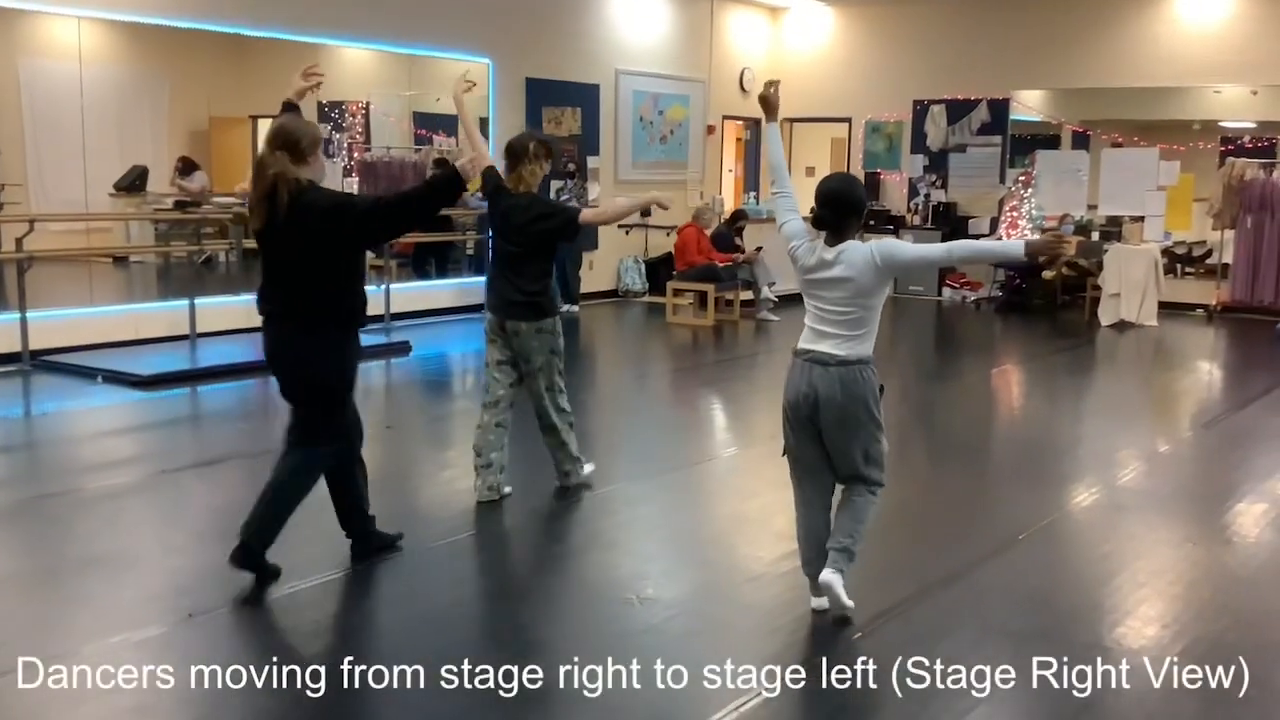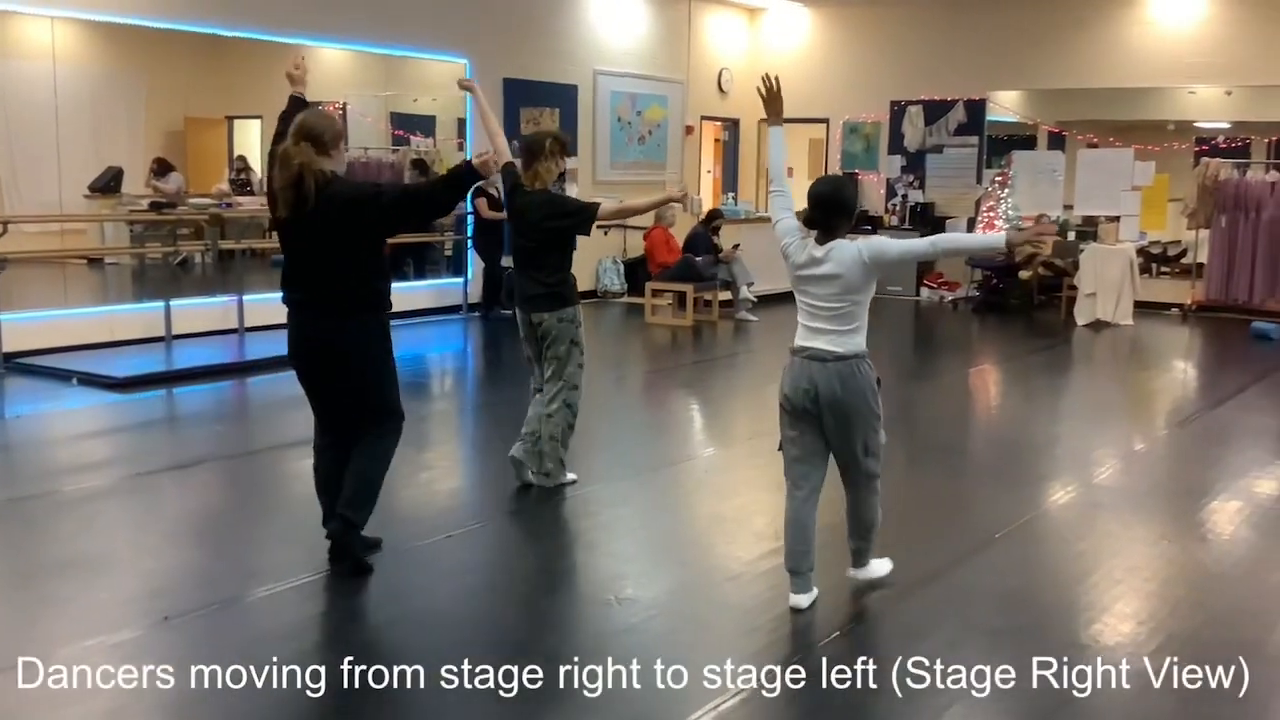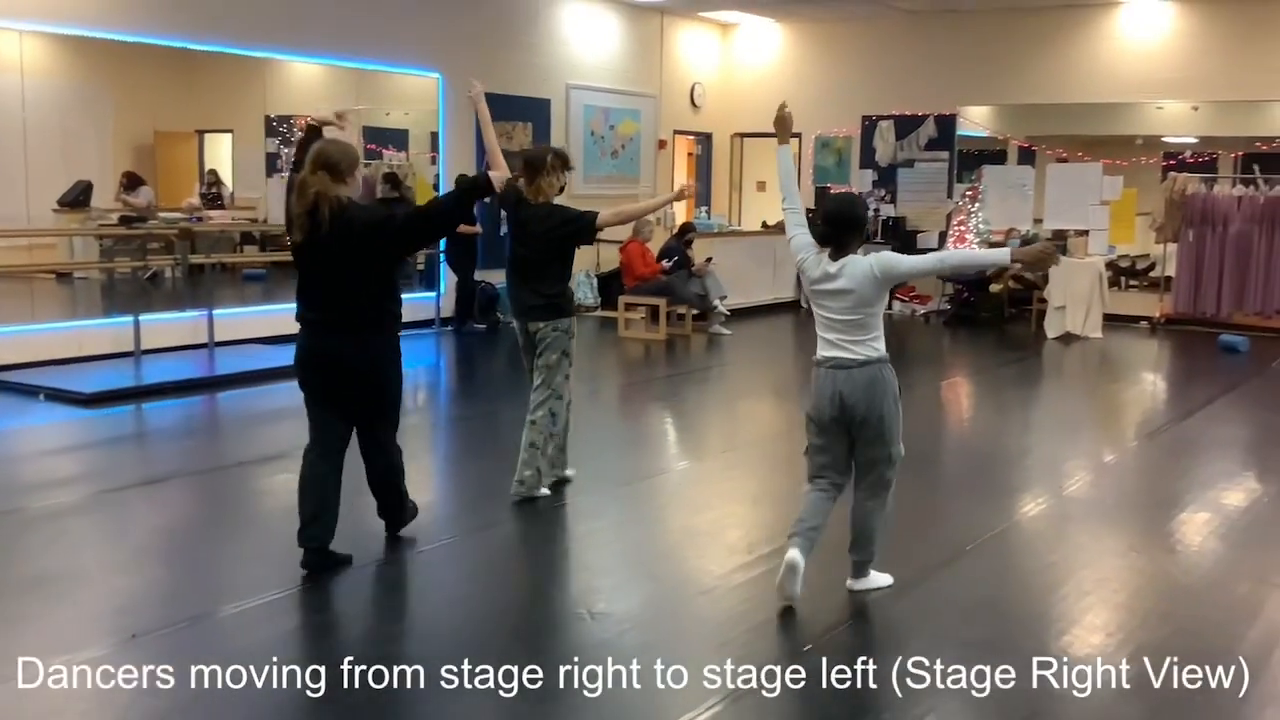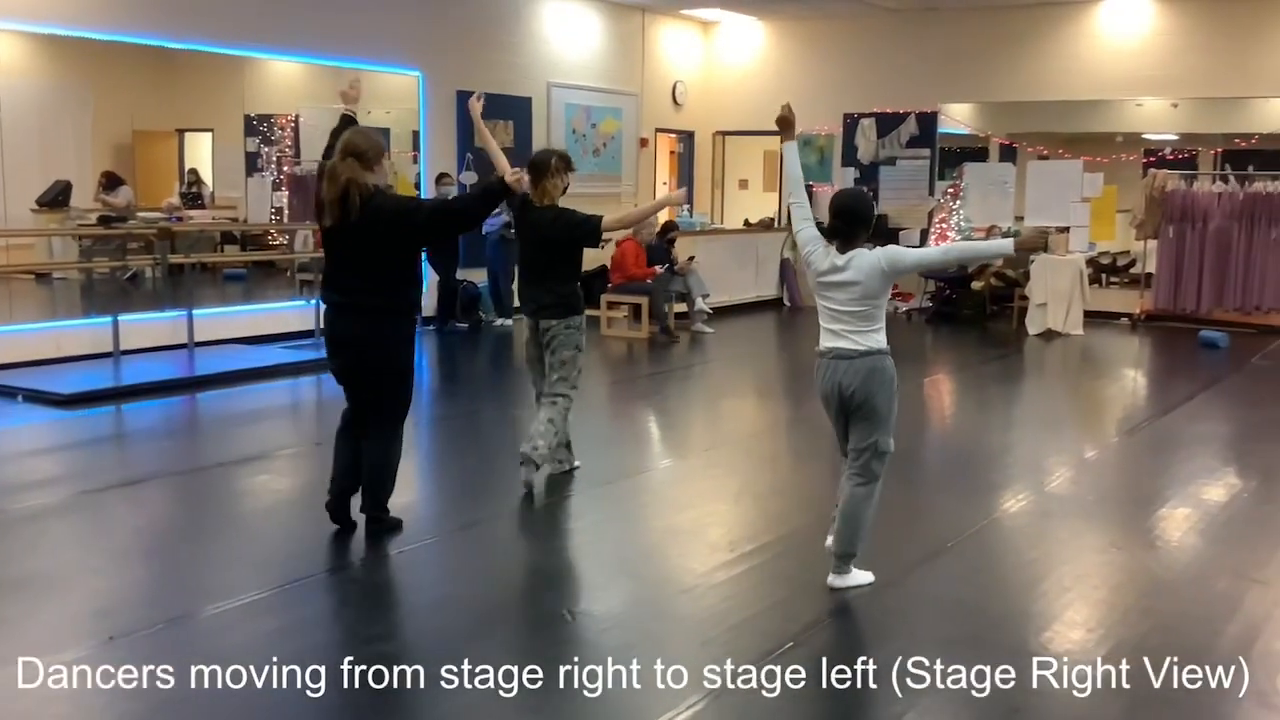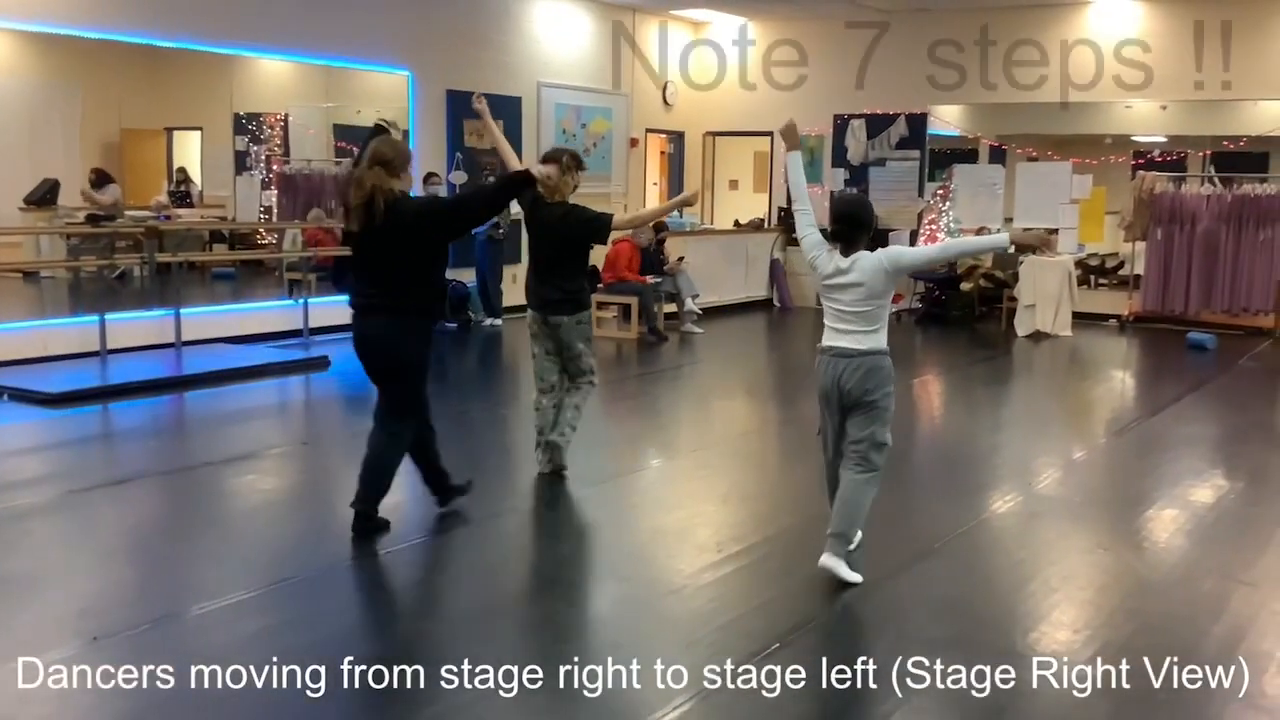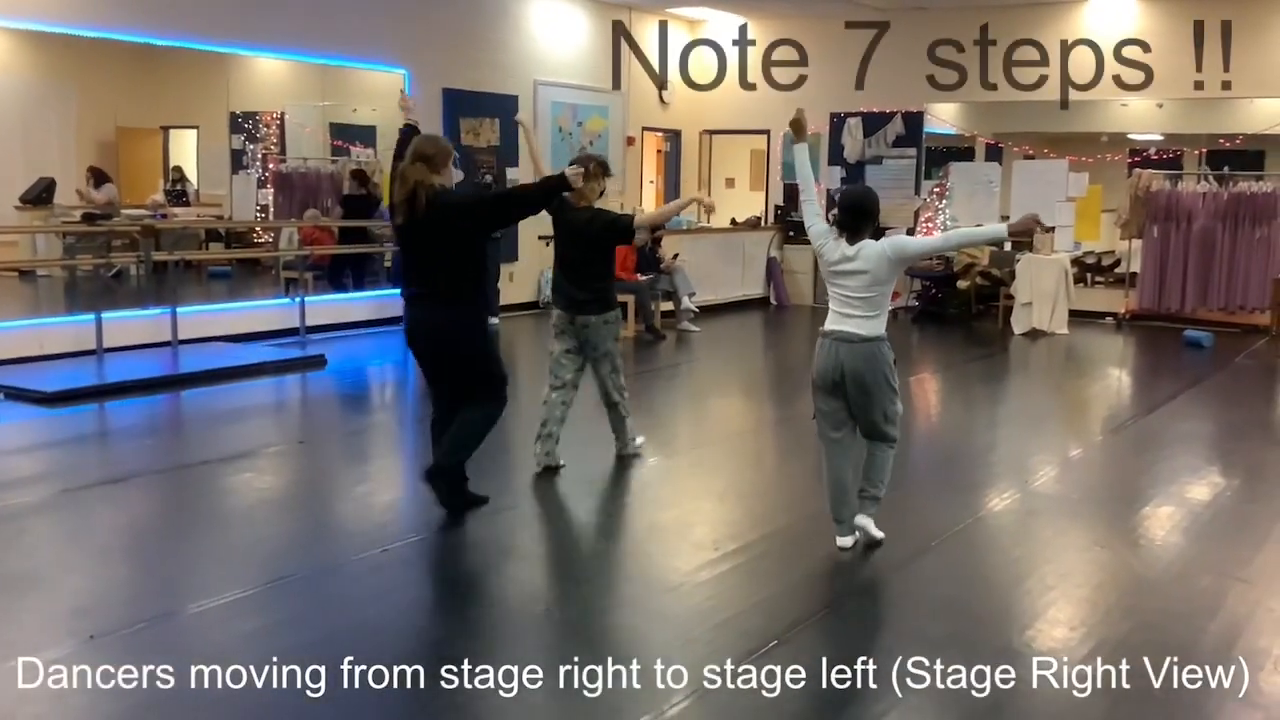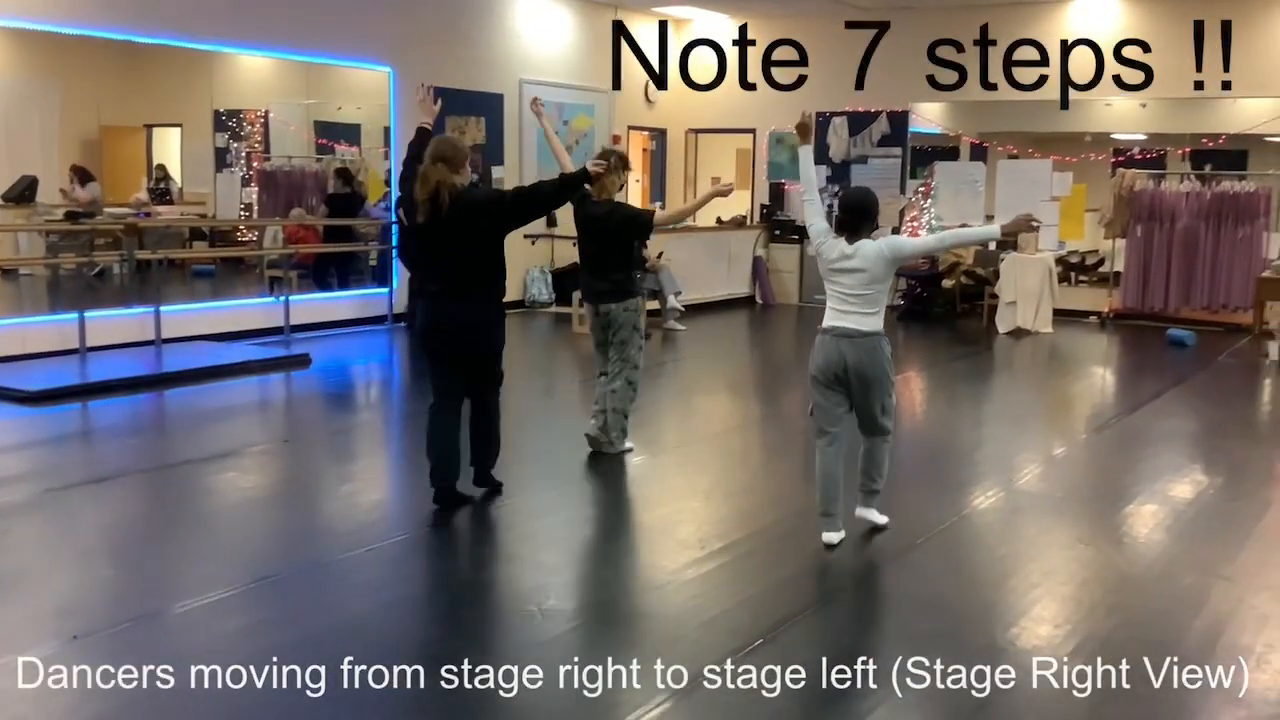
dt=0.4s
person 1, frame 1
left shoulder: (802, 250)
right shoulder: (877, 257)
left elbow: (781, 190)
right elbow: (953, 252)
left wrist: (771, 120)
right wrist: (1027, 248)
left hip: (803, 376)
right hip: (850, 381)
left knee: (811, 487)
right knee: (864, 480)
left ankle: (817, 584)
right ankle: (835, 565)
person 1, frame 2
left shoulder: (794, 247)
right shoulder: (865, 253)
left elbow: (777, 190)
right elbow: (937, 245)
left wrist: (775, 121)
right wrist: (1009, 238)
left hip: (800, 372)
right hip: (847, 374)
left knee: (802, 481)
right knee: (862, 474)
left ankle: (800, 585)
right ankle: (863, 561)
person 1, frame 3
left shoulder: (808, 263)
right shoulder: (877, 268)
left elbow: (791, 206)
right elbow: (945, 260)
left wrist: (784, 142)
right wrist: (1014, 255)
left hip: (826, 380)
right hip: (870, 380)
left knee: (825, 479)
right knee: (874, 480)
left ankle: (797, 550)
right ankle: (860, 571)
person 1, frame 4
left shoulder: (815, 255)
right shoulder: (883, 261)
left elbow: (798, 202)
right elbow: (950, 252)
left wrist: (789, 139)
right wrist: (1015, 245)
left hip: (829, 367)
right hip: (871, 369)
left knee: (852, 457)
right knee: (864, 468)
left ankle: (840, 533)
right ankle: (842, 567)
person 1, frame 5
left shoulder: (820, 259)
right shoulder: (886, 262)
left elbow: (802, 209)
right elbow: (953, 249)
left wrist: (793, 150)
right wrist: (1012, 239)
left hip: (829, 363)
right hip: (870, 369)
left knee: (836, 454)
right knee: (863, 461)
left ankle: (845, 531)
right ankle: (835, 549)
person 1, frame 6
left shoulder: (826, 248)
right shoulder: (890, 251)
left elbow: (808, 200)
right elbow: (950, 239)
left wrist: (800, 141)
right wrist: (1009, 229)
left hip: (829, 349)
right hip: (869, 352)
left knee: (836, 441)
right knee: (882, 435)
left ankle: (843, 527)
right ankle: (865, 512)
person 1, frame 7
left shoulder: (825, 246)
right shoulder: (887, 250)
left elbow: (810, 197)
right elbow: (945, 239)
left wrist: (806, 142)
right wrist: (1002, 230)
left hip: (828, 346)
right hip: (868, 348)
left knee: (829, 435)
right knee: (877, 429)
left ankle: (831, 524)
right ankle: (868, 503)
person 2, frame 1
left shoulder: (269, 201)
right shoulder: (327, 208)
left elbow: (279, 144)
right elbow: (397, 210)
left wrist: (292, 101)
right wrist: (454, 178)
left hip: (284, 336)
right hip: (322, 340)
left knee: (341, 434)
right knee: (310, 445)
left ankle: (362, 533)
right ankle: (252, 545)
person 2, frame 2
left shoulder: (285, 191)
right shoulder: (355, 198)
left elbow: (283, 143)
right elbow: (419, 202)
left wrist: (297, 96)
right wrist: (470, 172)
left hip: (305, 330)
right hip: (355, 330)
left knee: (333, 429)
right knee: (381, 424)
left ankle: (340, 532)
right ankle: (347, 525)
person 2, frame 3
left shoulder: (301, 217)
right shoulder: (371, 224)
left elbow: (302, 168)
right elbow: (434, 216)
left wrist: (315, 131)
right wrist: (483, 184)
left hip: (317, 346)
right hip: (369, 346)
left knee: (325, 442)
right knee: (379, 433)
left ankle: (315, 544)
right ankle: (395, 513)
person 2, frame 4
left shoulder: (330, 200)
right shoulder: (395, 211)
left elbow: (333, 156)
right elbow: (456, 212)
left wrist: (348, 114)
right wrist: (503, 186)
left hip: (340, 326)
right hip: (385, 329)
left knee: (357, 411)
right knee: (385, 421)
left ankle: (340, 495)
right ankle: (375, 513)
person 2, frame 5
left shoulder: (360, 208)
right shoulder: (417, 213)
left elbow: (366, 168)
right elbow: (472, 205)
left wrist: (382, 135)
right wrist: (526, 177)
left hip: (368, 325)
right hip: (402, 328)
left knee: (411, 408)
right knee: (395, 418)
left ankle: (441, 486)
right ankle: (365, 510)
person 2, frame 6
left shoulder: (404, 202)
right shoulder: (459, 206)
left elbow: (402, 162)
right elbow: (512, 200)
left wrist: (409, 124)
right wrist: (561, 182)
left hip: (419, 318)
right hip: (458, 318)
left knee: (447, 402)
right knee: (490, 394)
left ankle: (454, 490)
right ankle: (442, 470)
person 2, frame 7
left shoulder: (416, 202)
right shoulder: (482, 204)
left elbow: (411, 167)
right elbow: (535, 197)
left wrist: (424, 125)
right wrist: (581, 176)
left hip: (434, 314)
right hip: (479, 314)
left knee: (445, 397)
right knee: (483, 392)
left ankle: (444, 485)
right ankle: (484, 468)
person 3, frame 1
left shoulder: (496, 195)
right shoulder: (543, 211)
left elbow: (477, 144)
right elbow: (600, 216)
left wrist: (459, 98)
right wrist: (647, 201)
left hip: (498, 314)
right hip: (536, 317)
left knee: (496, 396)
right knee: (549, 396)
left ankle: (489, 481)
right ankle: (570, 473)
person 3, frame 2
left shoulder: (514, 191)
right shoulder: (558, 206)
left elbow: (497, 138)
right elbow: (619, 210)
left wrist: (475, 92)
right wrist: (666, 199)
left hip: (525, 306)
right hip: (558, 308)
left knee: (544, 383)
right knee: (561, 387)
left ankle: (525, 452)
right ankle: (550, 470)
person 3, frame 3
left shoulder: (514, 206)
right shoulder: (561, 218)
left elbow: (495, 157)
right elbow: (619, 216)
left wrist: (481, 105)
right wrist: (669, 198)
left hip: (523, 315)
right hip: (553, 317)
left knee: (548, 390)
right knee: (548, 396)
left ankle: (554, 466)
right ankle: (528, 480)
person 3, frame 4
left shoulder: (523, 209)
right shoulder: (568, 221)
left elbow: (503, 168)
right elbow: (621, 221)
right wrist: (666, 200)
left hip: (532, 315)
right hip: (563, 316)
left knee: (544, 389)
right knee: (558, 392)
left ankle: (559, 457)
right ankle: (535, 452)
person 3, frame 5
left shoulder: (532, 206)
right shoulder: (577, 218)
left elbow: (511, 162)
right elbow: (631, 221)
left wrist: (487, 118)
right wrist: (676, 203)
left hip: (539, 311)
right hip: (572, 312)
left knee: (546, 384)
right knee: (581, 378)
left ankle: (546, 456)
right ankle: (559, 437)
person 3, frame 6
left shoulder: (560, 211)
right shoulder: (605, 222)
left elbow: (540, 170)
right elbow: (652, 218)
left wrist: (525, 127)
right wrist: (691, 199)
left hip: (564, 312)
right hip: (599, 313)
left knee: (561, 382)
right knee: (611, 381)
left ankle: (545, 452)
right ankle: (625, 442)
person 3, frame 7
left shoulder: (582, 204)
right shoulder: (623, 215)
left elbow: (564, 161)
right elbow: (671, 217)
left wrist: (543, 119)
right wrist: (710, 195)
left hip: (593, 301)
right hip: (623, 301)
left knee: (606, 368)
right knee: (623, 371)
left ankle: (597, 428)
right ankle: (614, 439)
